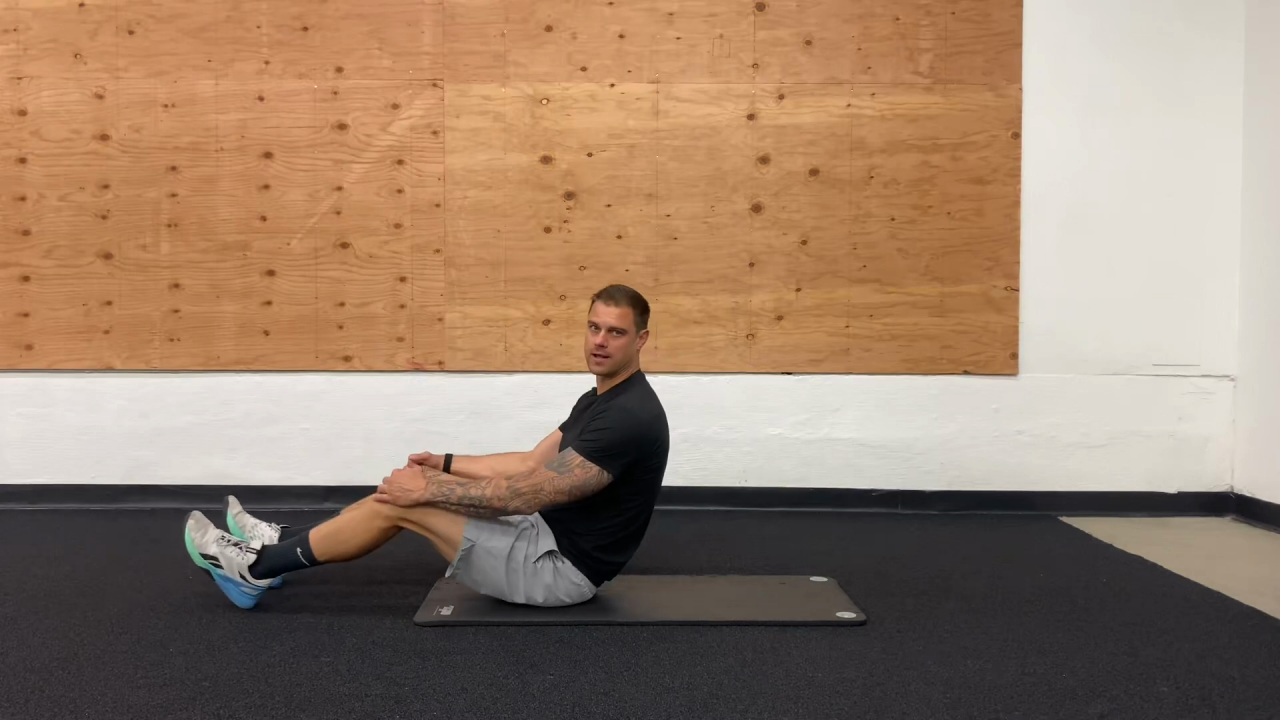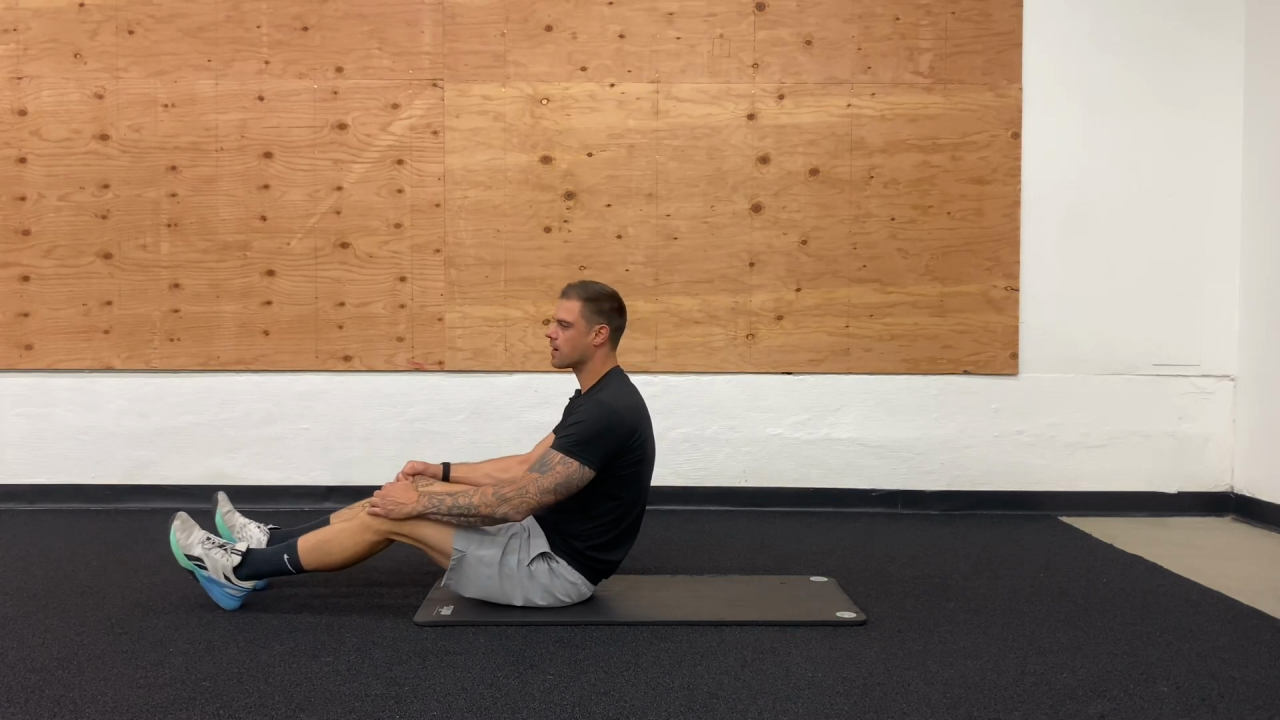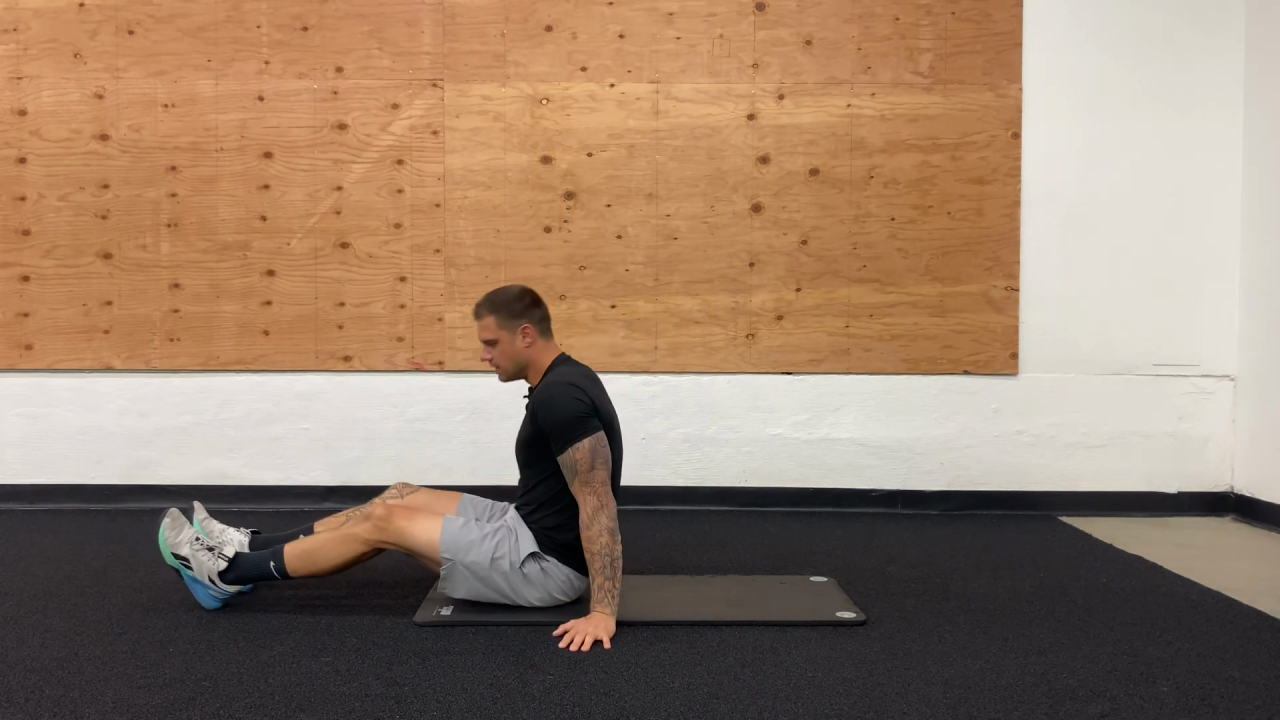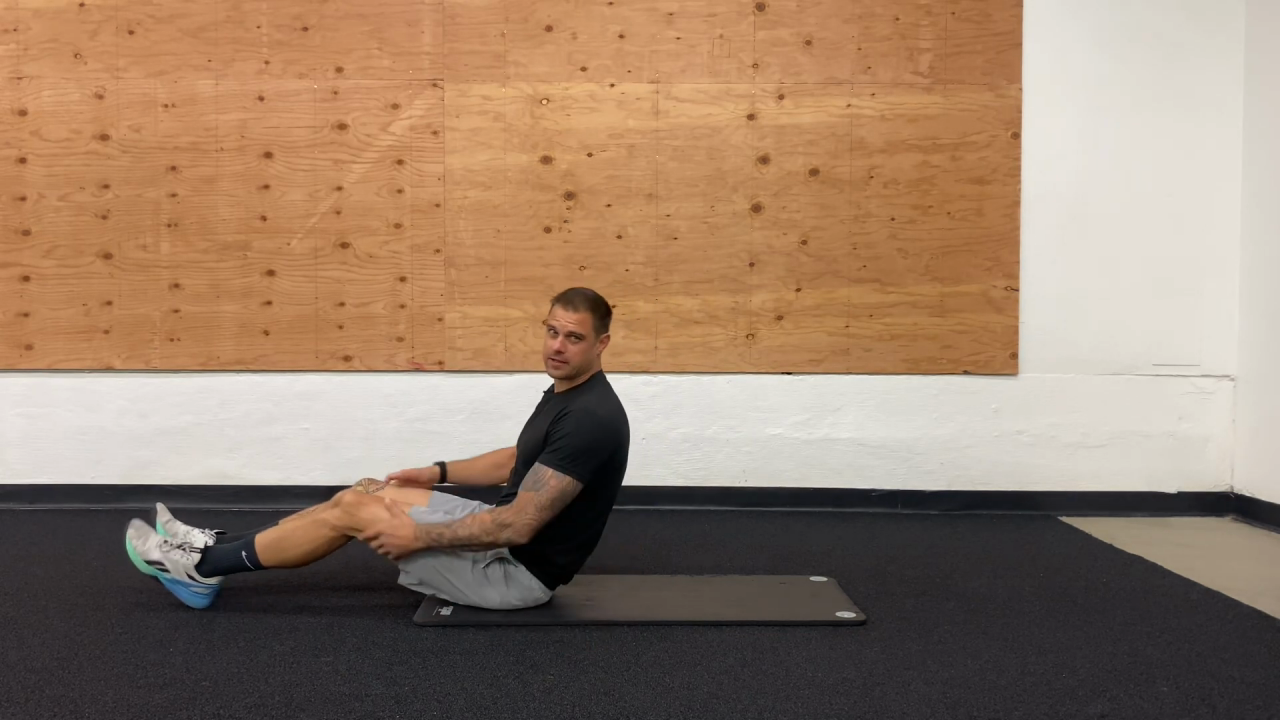
dt=1s
person 1, frame 1
left shoulder: (630, 418)
right shoulder: (599, 400)
left elbow: (527, 495)
right elbow: (531, 465)
left wrist: (428, 490)
right wrist: (443, 464)
left hip: (559, 568)
right hip: (552, 538)
left knee: (401, 503)
right knee: (409, 485)
left ankle: (256, 568)
right ankle: (279, 543)
person 1, frame 2
left shoulder: (605, 412)
right shoulder: (599, 398)
left elbow: (516, 502)
right elbow: (530, 469)
left wrist: (421, 503)
right wrist: (440, 472)
left hip: (556, 568)
right hip: (552, 540)
left knee: (391, 516)
right knee: (404, 494)
left ankle: (240, 569)
right ankle: (266, 543)
person 1, frame 3
left shoulder: (559, 397)
right shoulder: (564, 380)
left elbow: (598, 505)
left wrist: (602, 612)
right wrist: (586, 554)
left hip: (546, 564)
right hip: (532, 528)
left knee: (384, 524)
right knee: (399, 497)
left ankle: (228, 572)
right ankle: (250, 548)
person 1, frame 4
left shoulder: (588, 417)
right shoulder: (566, 393)
left elbow: (518, 523)
left wrist: (421, 535)
right wrist: (438, 472)
left hip: (518, 569)
right hip: (508, 541)
left knee: (352, 510)
right knee: (368, 492)
left ankle: (202, 567)
right ankle: (216, 547)
